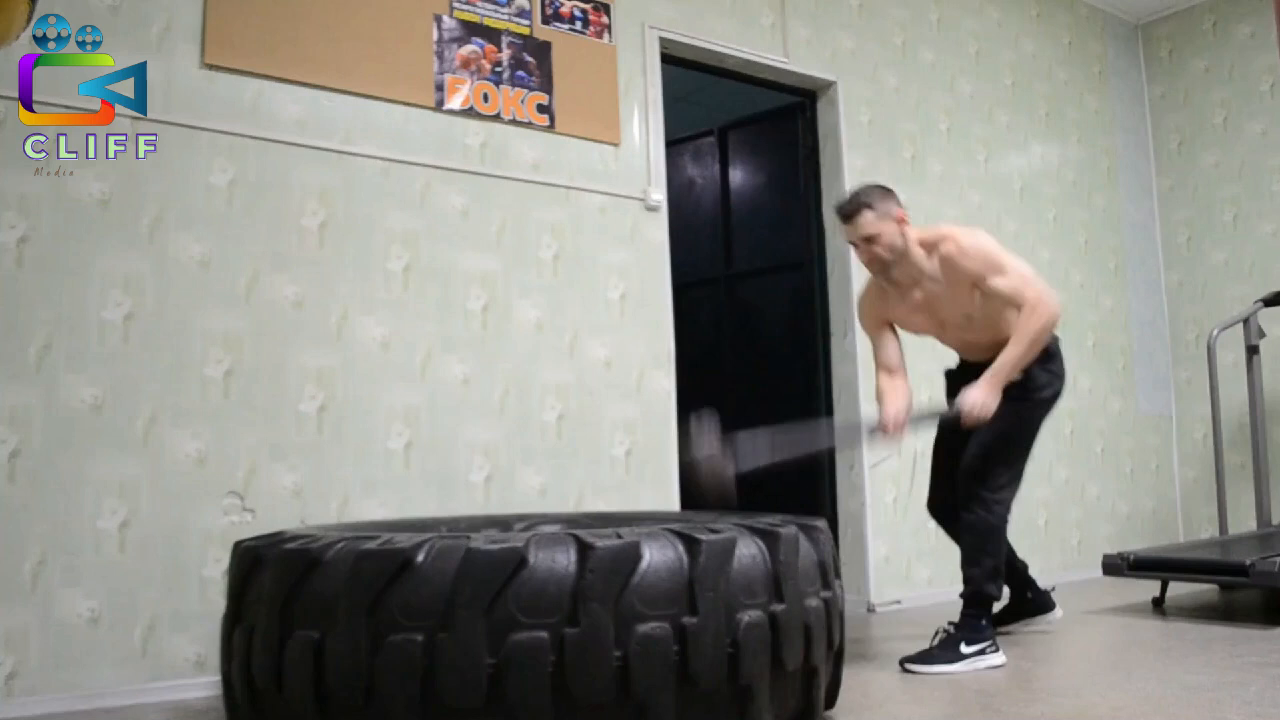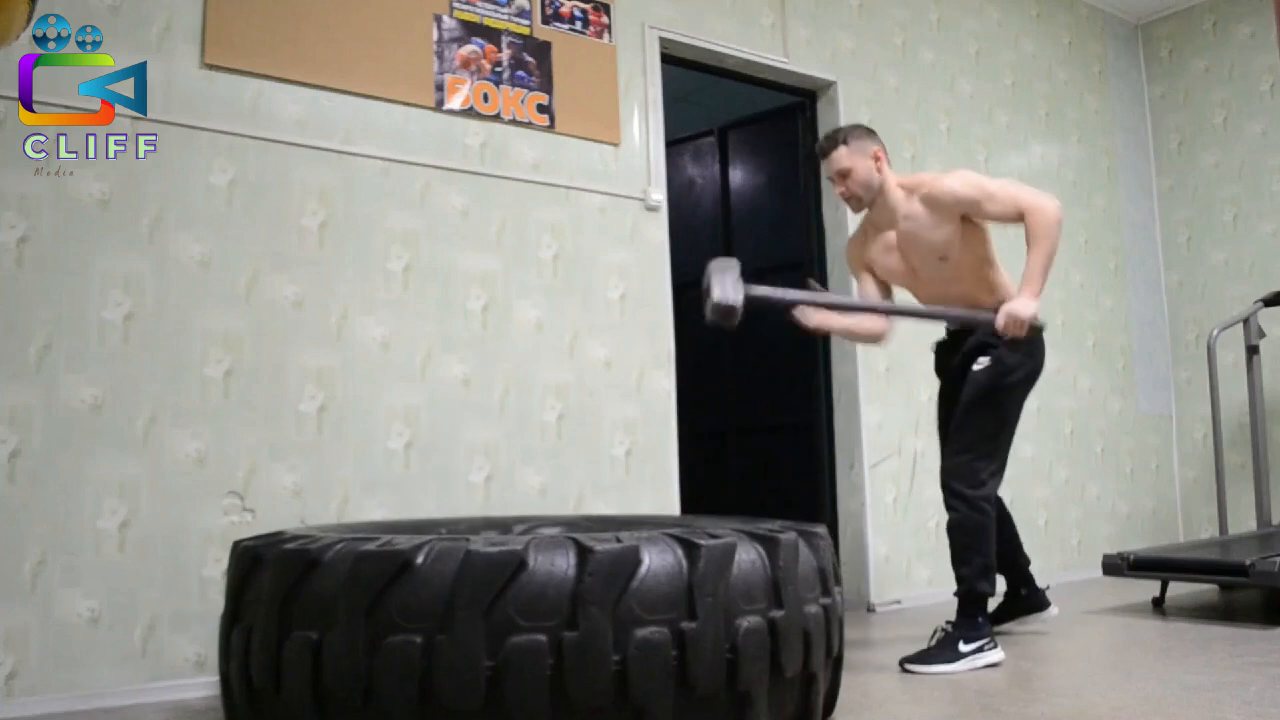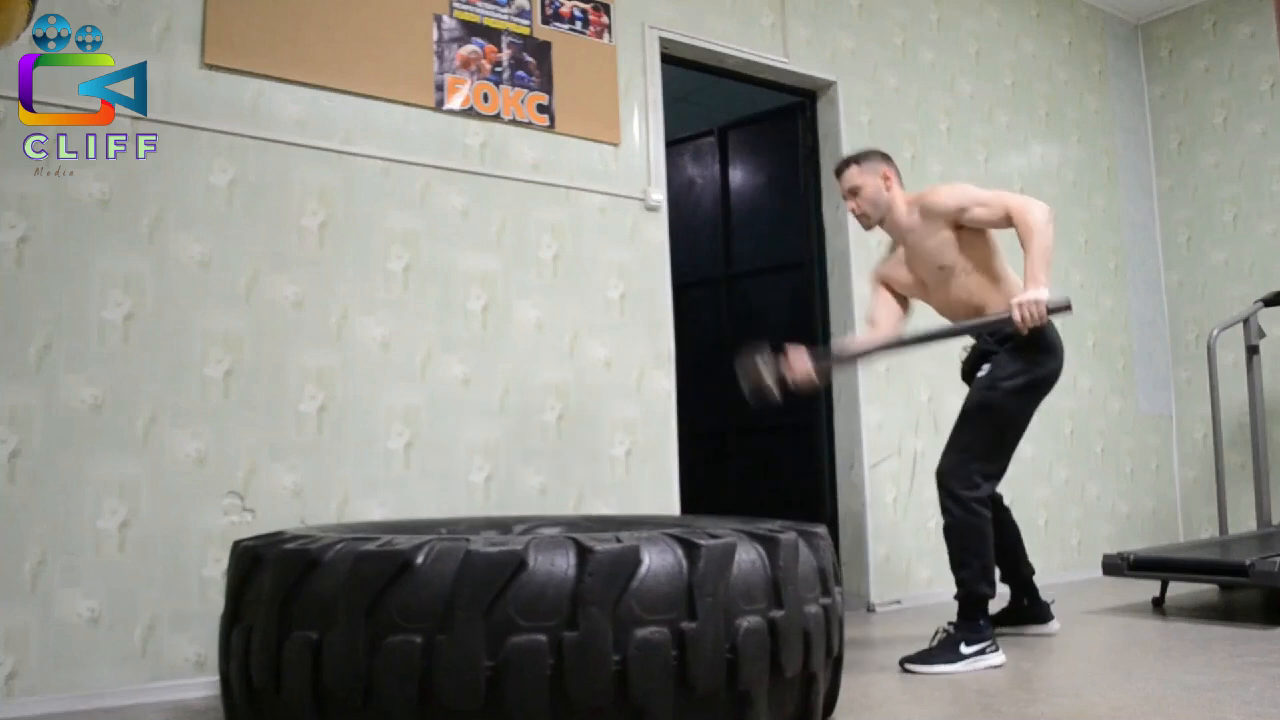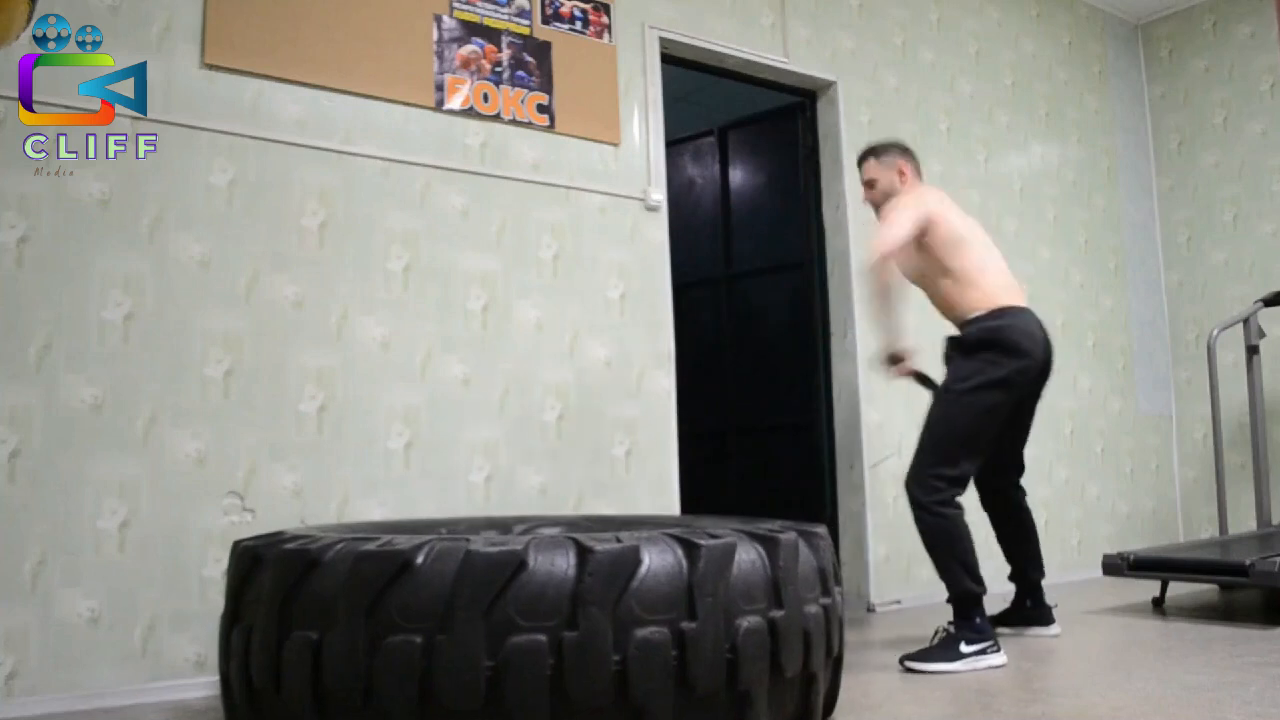
dt=0.3s
person 1, frame 1
left shoulder: (961, 250)
right shoulder: (875, 303)
left elbow: (1044, 306)
right elbow: (891, 373)
left wrist: (993, 383)
right wrist: (892, 410)
left hip: (1029, 368)
right hip: (974, 375)
left knee: (982, 489)
right knee: (946, 502)
left ankle: (975, 634)
right ankle: (1028, 596)
person 1, frame 2
left shoulder: (942, 192)
right shoulder: (862, 248)
left elbow: (1044, 208)
right elbow: (877, 325)
left wrist: (1028, 296)
right wrist: (828, 321)
left hip: (1007, 340)
right hip: (960, 348)
left knee: (966, 478)
right knee: (965, 479)
left ankle: (972, 632)
right ankle: (1024, 592)
person 1, frame 3
left shoulder: (939, 205)
right shoulder: (888, 269)
left elbow: (1032, 209)
right elbow: (879, 331)
left wrist: (1034, 283)
right wrist: (817, 364)
left hip: (1023, 345)
right hip: (1003, 352)
left knee: (960, 480)
right knee: (975, 484)
left ankle: (973, 635)
right ankle: (1027, 605)
person 1, frame 4
left shoulder: (909, 206)
right shoulder: (935, 222)
left elbow: (881, 257)
left wrist: (892, 340)
left hip: (996, 344)
right hip: (1026, 339)
left knee: (929, 486)
right knee: (997, 481)
left ankle: (975, 632)
right ankle: (1032, 604)
